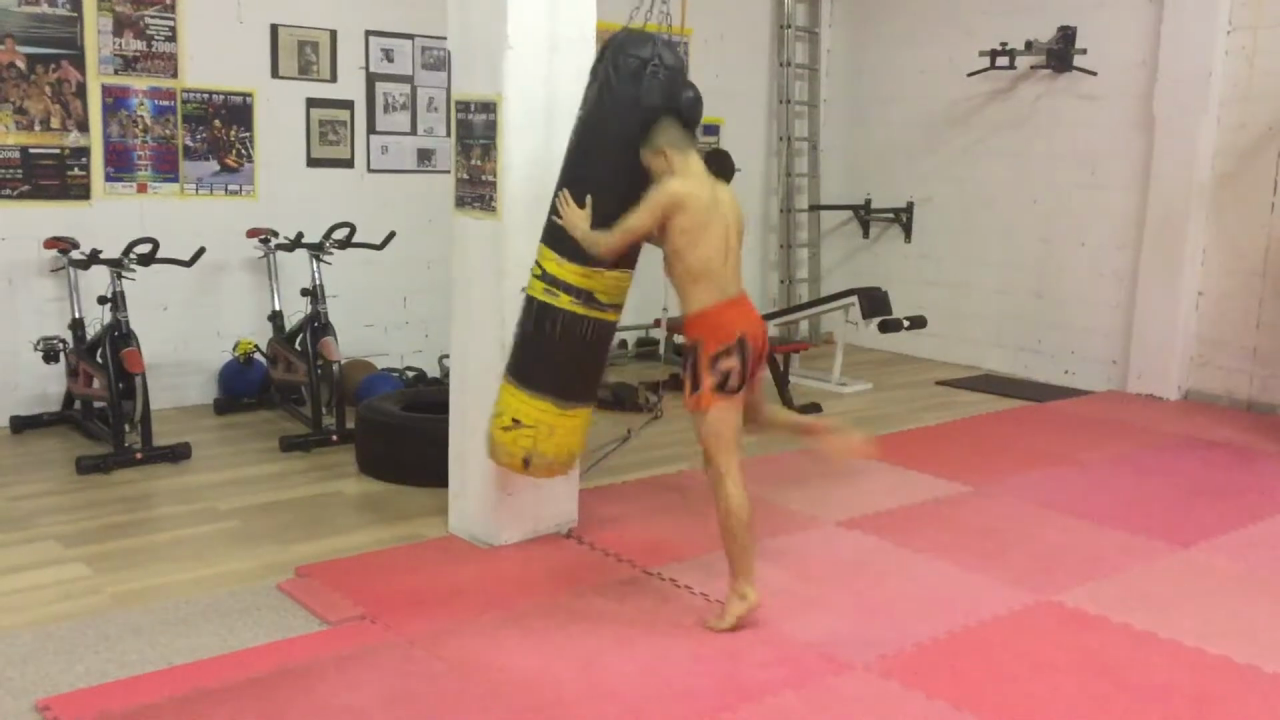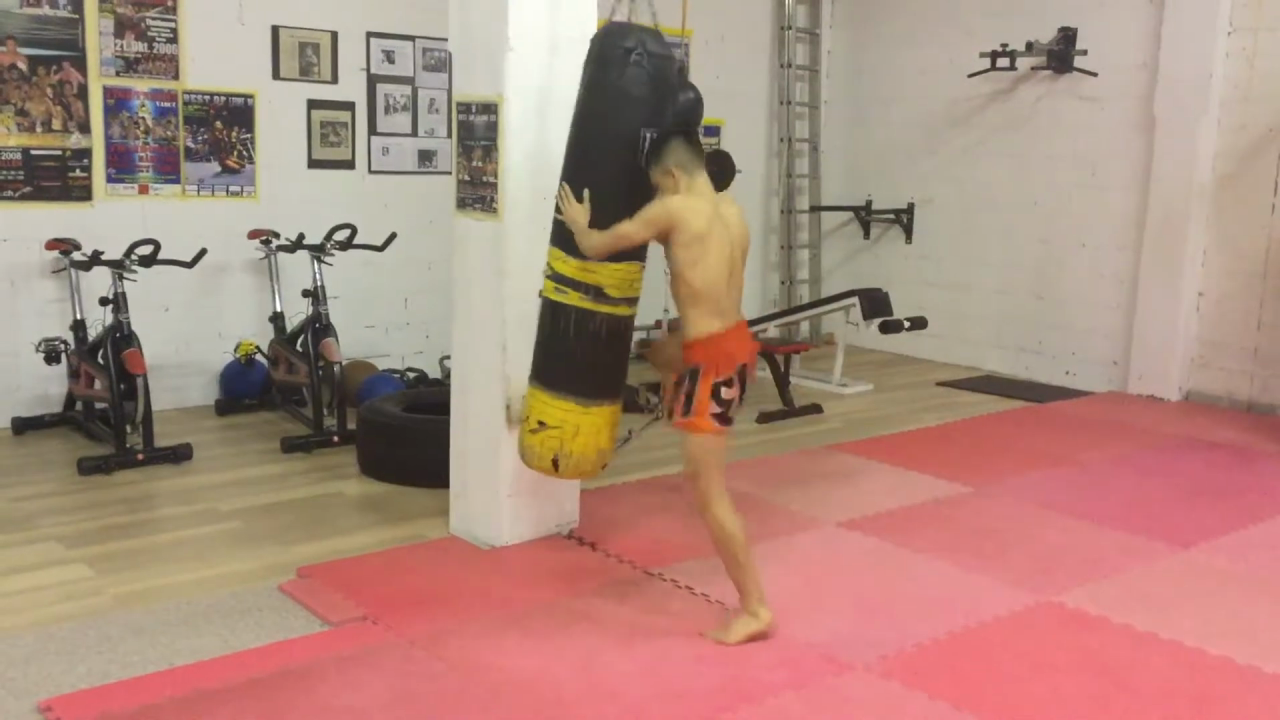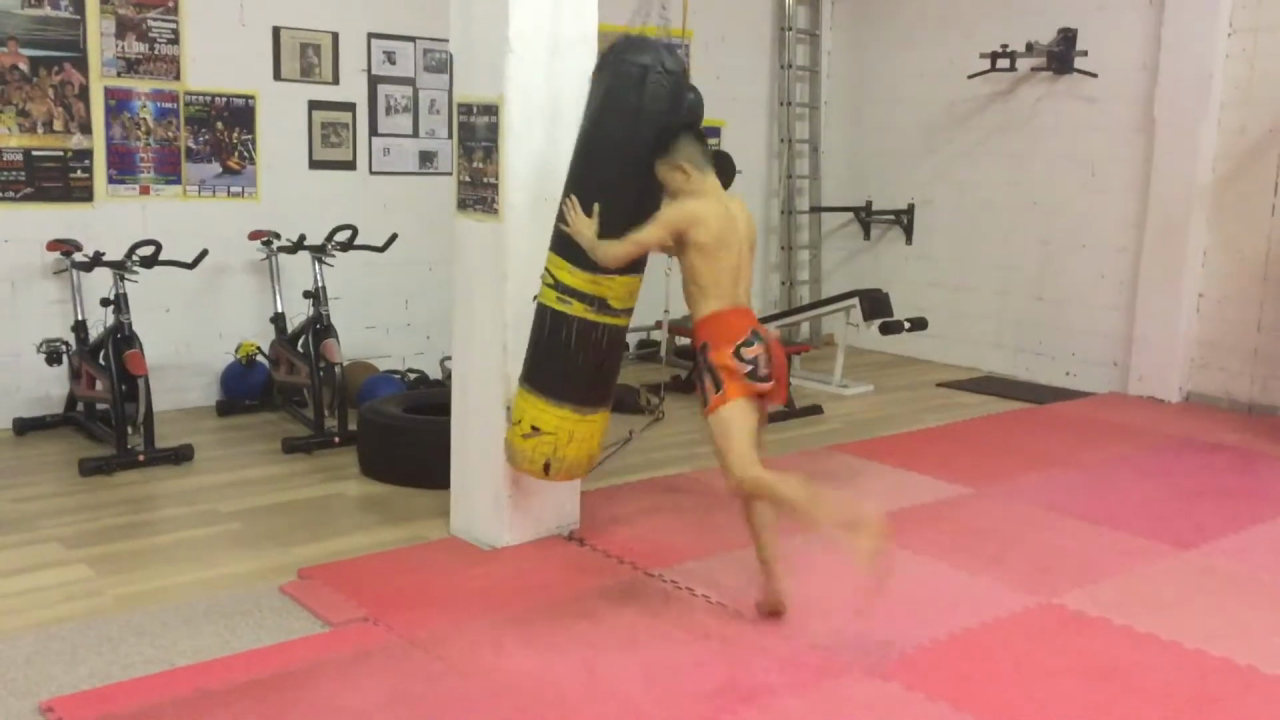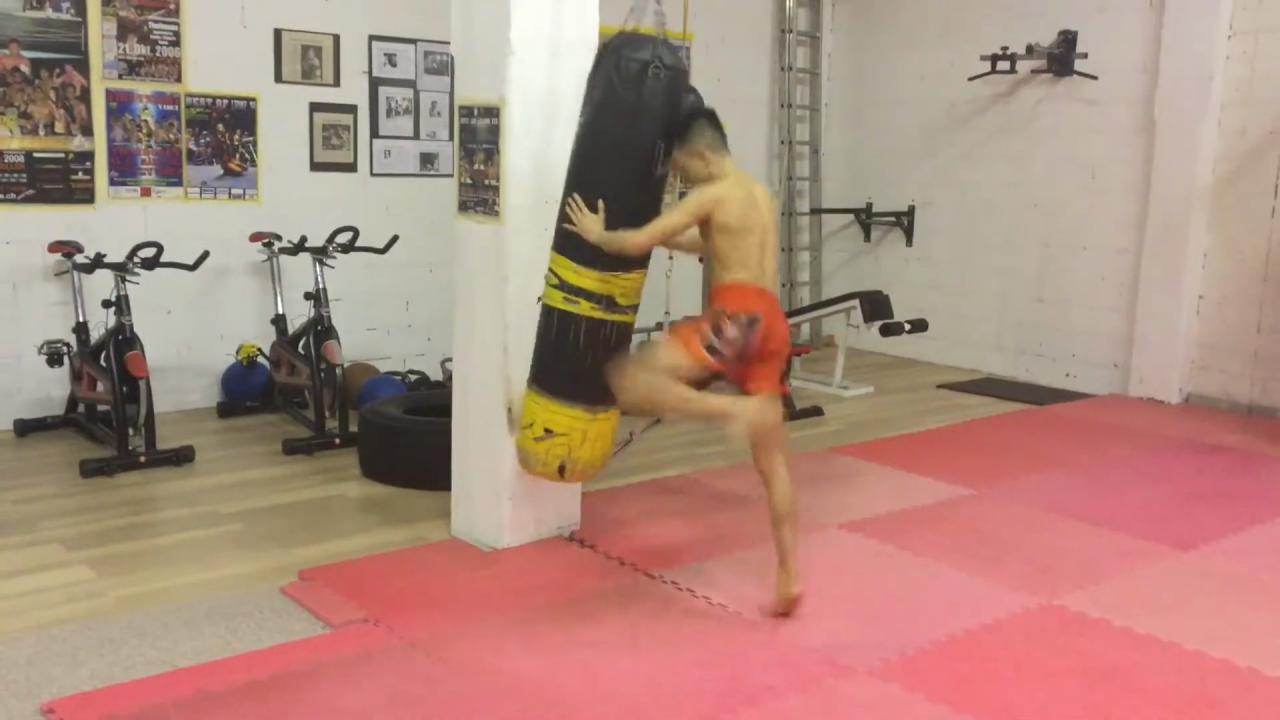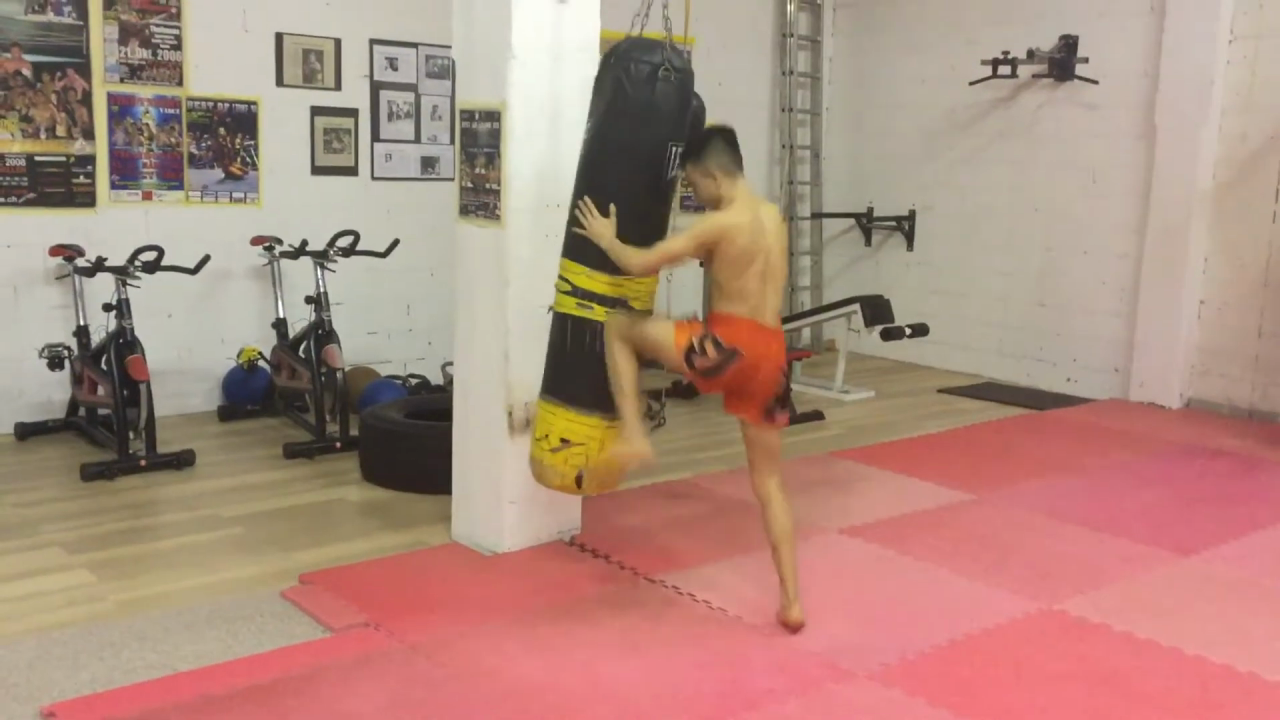
dt=0.2s
person 1, frame 1
left shoulder: (670, 192)
right shoulder: (723, 197)
left elbow: (606, 249)
left wrist: (579, 227)
right wrist: (655, 232)
left hip: (719, 337)
right hip: (746, 322)
left knee: (723, 471)
right knee: (750, 415)
left ankle: (741, 593)
right ankle: (826, 432)
person 1, frame 2
left shoulder: (672, 210)
right shoulder: (735, 216)
left elbow: (598, 245)
left wrist: (579, 225)
right wrist: (659, 236)
left hip: (711, 362)
right hip: (732, 345)
left knee: (709, 497)
right knee: (660, 351)
left ankle: (755, 610)
person 1, frame 3
left shoulder: (683, 211)
right shoulder: (740, 213)
left elbow: (611, 257)
left wrist: (584, 233)
right wrist: (659, 239)
left hip: (728, 344)
right hip: (753, 339)
left knee: (745, 475)
right knee: (748, 472)
left ankle: (855, 525)
right ankle: (773, 589)
person 1, frame 4
left shoulder: (712, 195)
right shoulder: (761, 194)
left elbow: (638, 243)
left wrist: (597, 234)
right wrist: (671, 237)
left hip: (737, 317)
right hip: (773, 324)
left knee: (629, 384)
right knee: (771, 458)
left ankle: (733, 411)
right ankle: (789, 579)
person 1, frame 5
left shoulder: (721, 223)
right shoulder: (773, 216)
left elbow: (642, 265)
left wrist: (606, 238)
right wrist: (687, 249)
left hip: (727, 344)
right hip: (770, 352)
left knee: (617, 326)
right knee: (768, 481)
left ankle: (632, 439)
right ankle: (791, 602)
